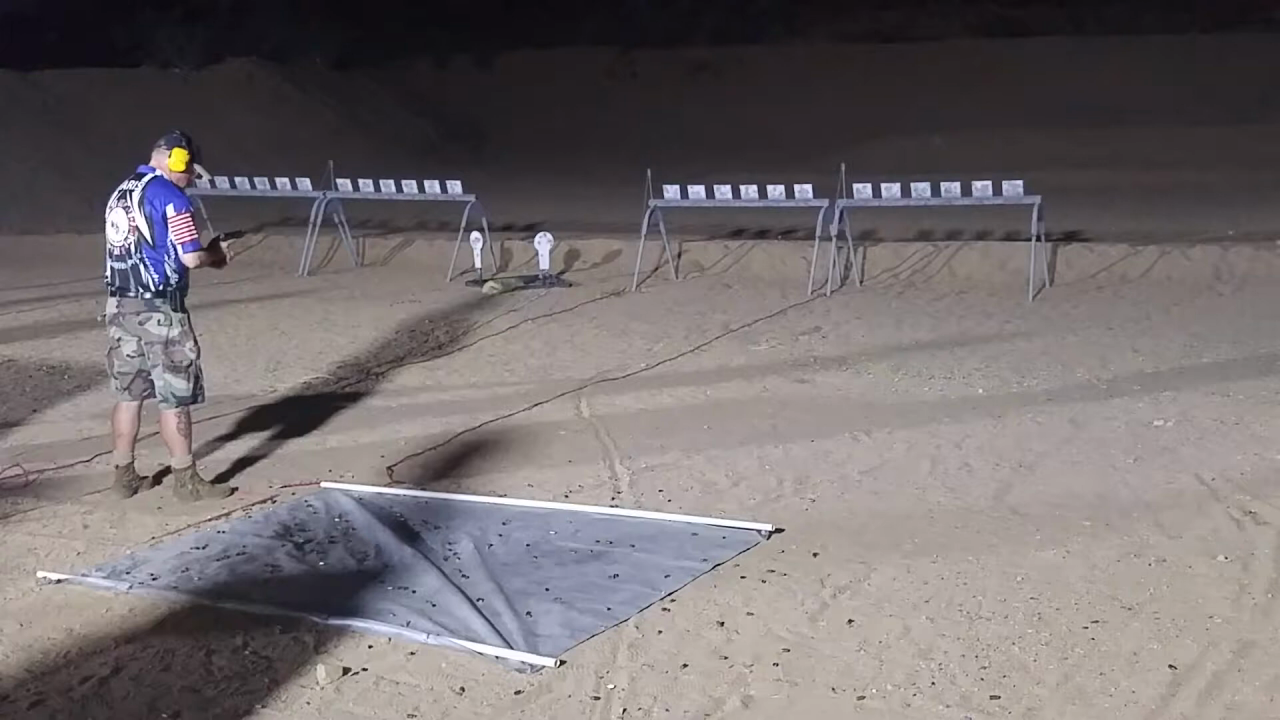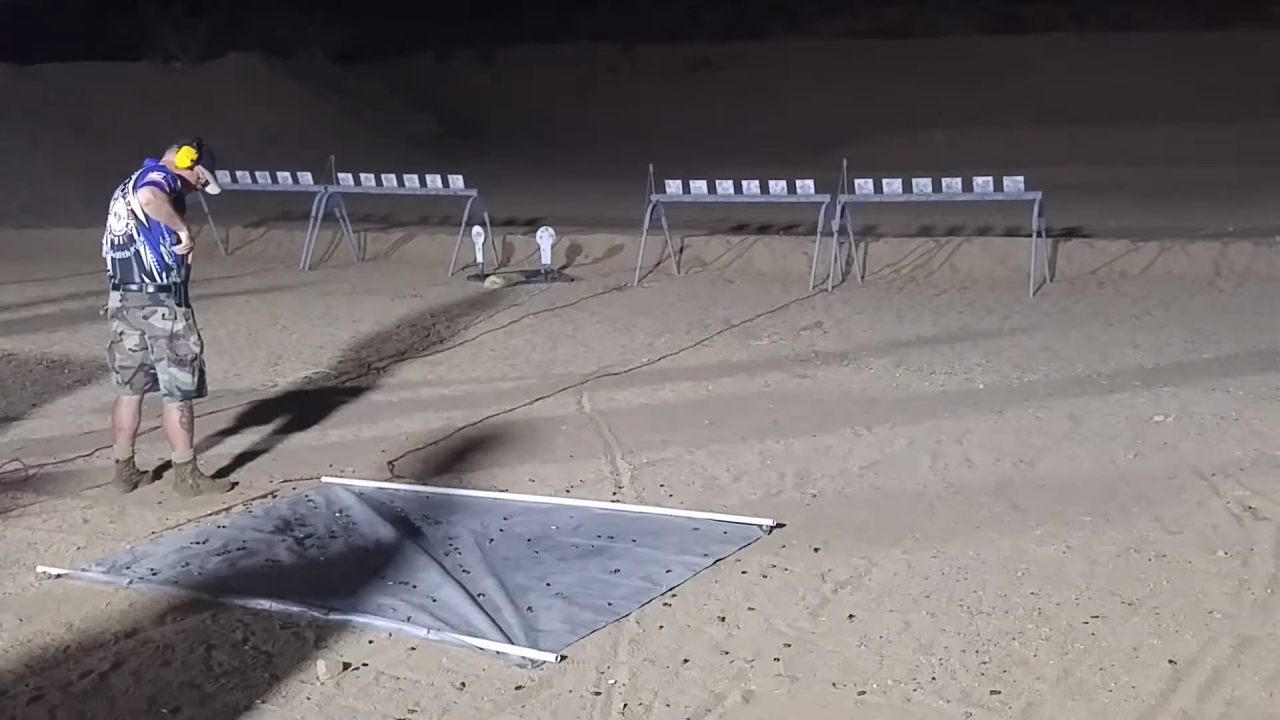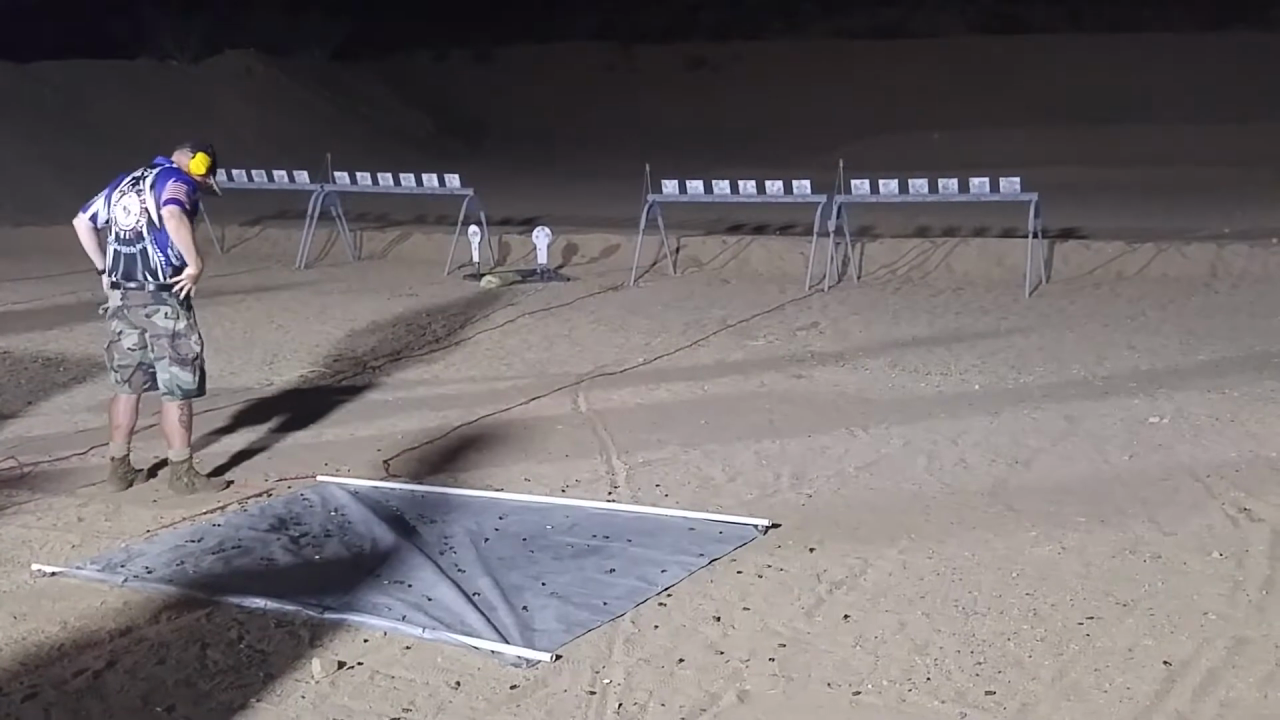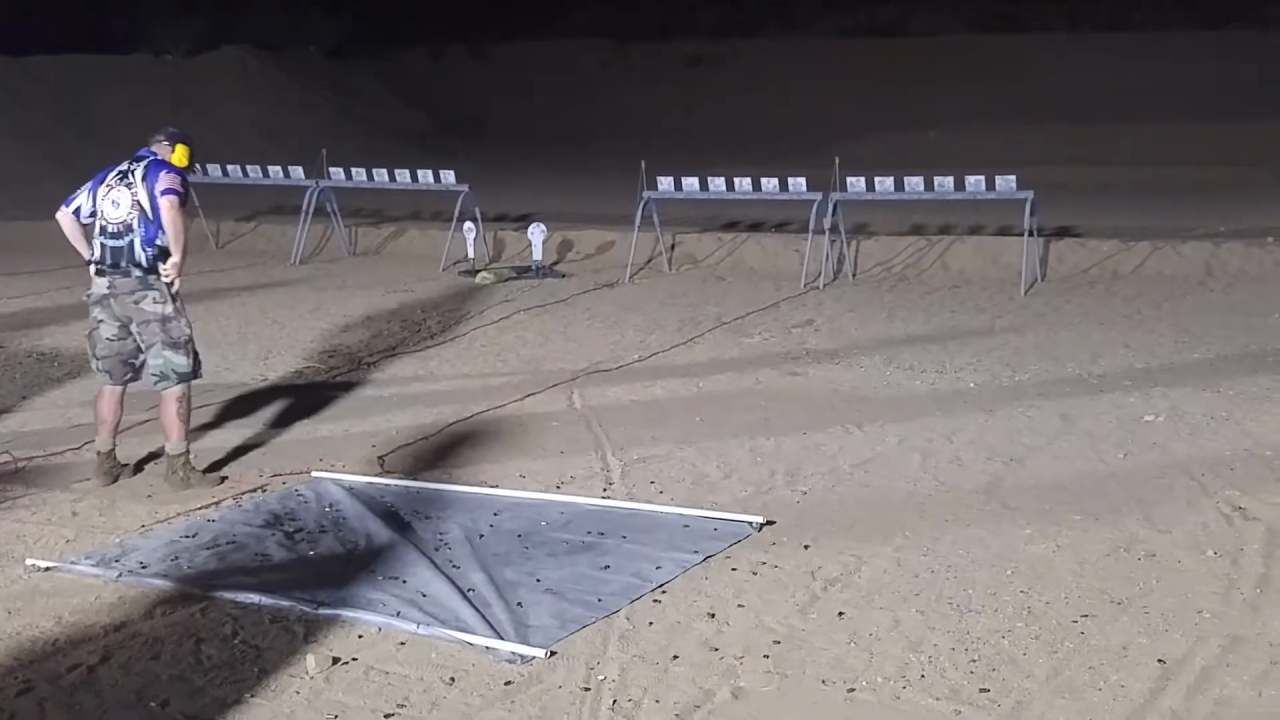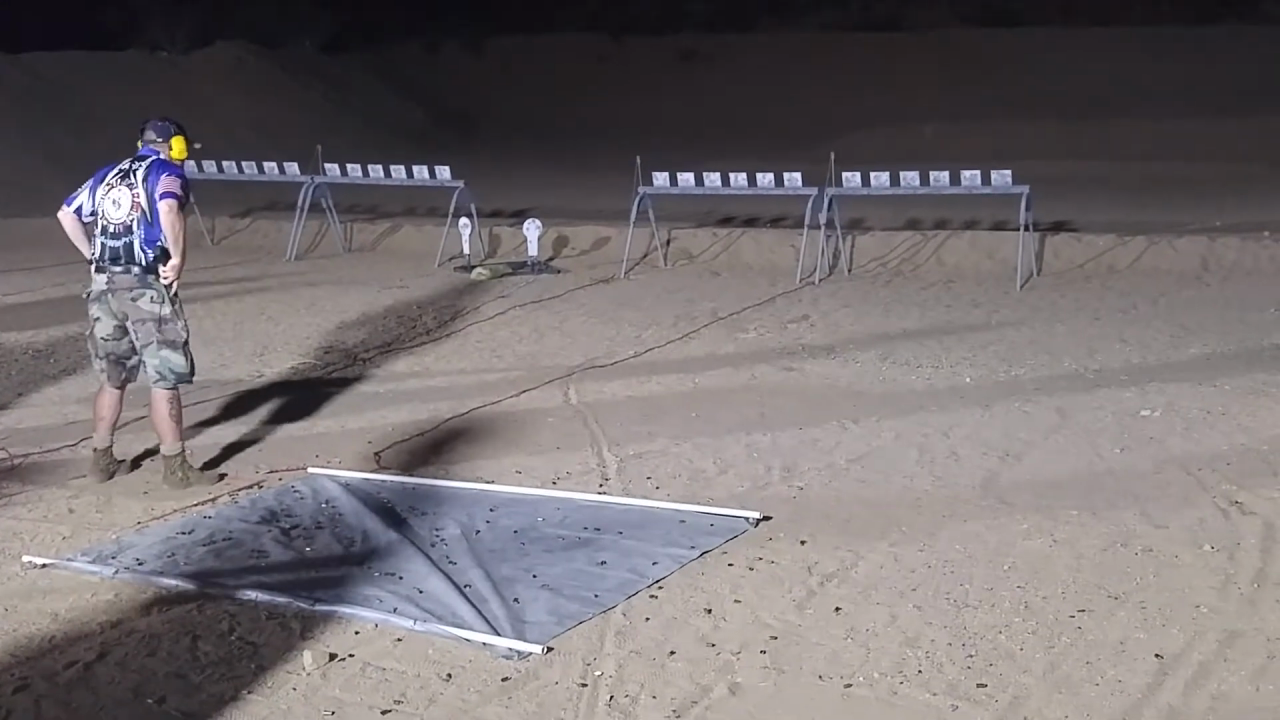
dt=0.7s
person 1, frame 1
left shoulder: (121, 192)
right shoulder: (170, 195)
right elbow: (191, 257)
left wrist: (206, 252)
right wrist: (216, 252)
left hip: (120, 304)
right hip: (159, 308)
left knee: (128, 394)
right knee: (175, 396)
left ankle: (124, 476)
right ankle: (186, 481)
person 1, frame 2
left shoulder: (126, 188)
right shoulder: (160, 177)
left elbow: (110, 248)
right elbow: (149, 198)
right wrist: (183, 230)
left hip: (121, 299)
right hip: (161, 301)
left knee: (129, 388)
right knee: (178, 390)
left ankle: (124, 470)
right ankle: (187, 475)
person 1, frame 3
left shoulder: (124, 183)
right shoulder: (178, 181)
left elbow: (82, 222)
right elbow: (174, 216)
left wrist: (104, 269)
right wrist: (195, 265)
left hip: (121, 295)
right hip: (162, 296)
left knee: (127, 385)
right knee: (177, 388)
left ankle: (119, 468)
right ankle: (182, 474)
person 1, frame 4
left shoulder: (108, 177)
right shoulder: (166, 172)
left elbow: (65, 214)
right elbow: (170, 206)
left wrist: (91, 259)
right wrist: (177, 257)
left hip: (106, 286)
right hip: (148, 286)
left knee: (112, 380)
right knee: (174, 379)
left ankle: (105, 463)
right ankle: (178, 467)
person 1, frame 5
left shoulder: (109, 174)
right shoulder: (168, 172)
left elbow: (67, 213)
right elbow: (168, 210)
left wrist: (93, 257)
right wrist: (178, 259)
left hip: (105, 284)
right hip: (147, 286)
left knee: (113, 378)
right knee: (167, 378)
left ankle: (102, 460)
right ankle: (176, 468)
